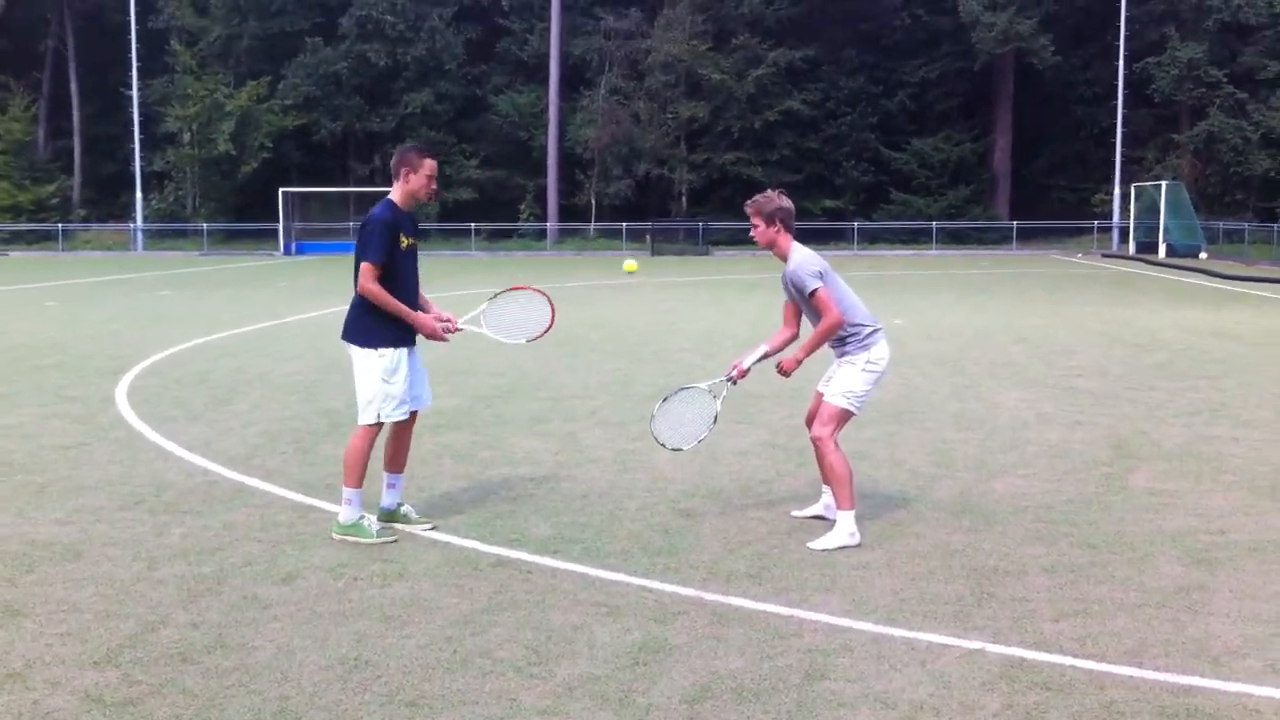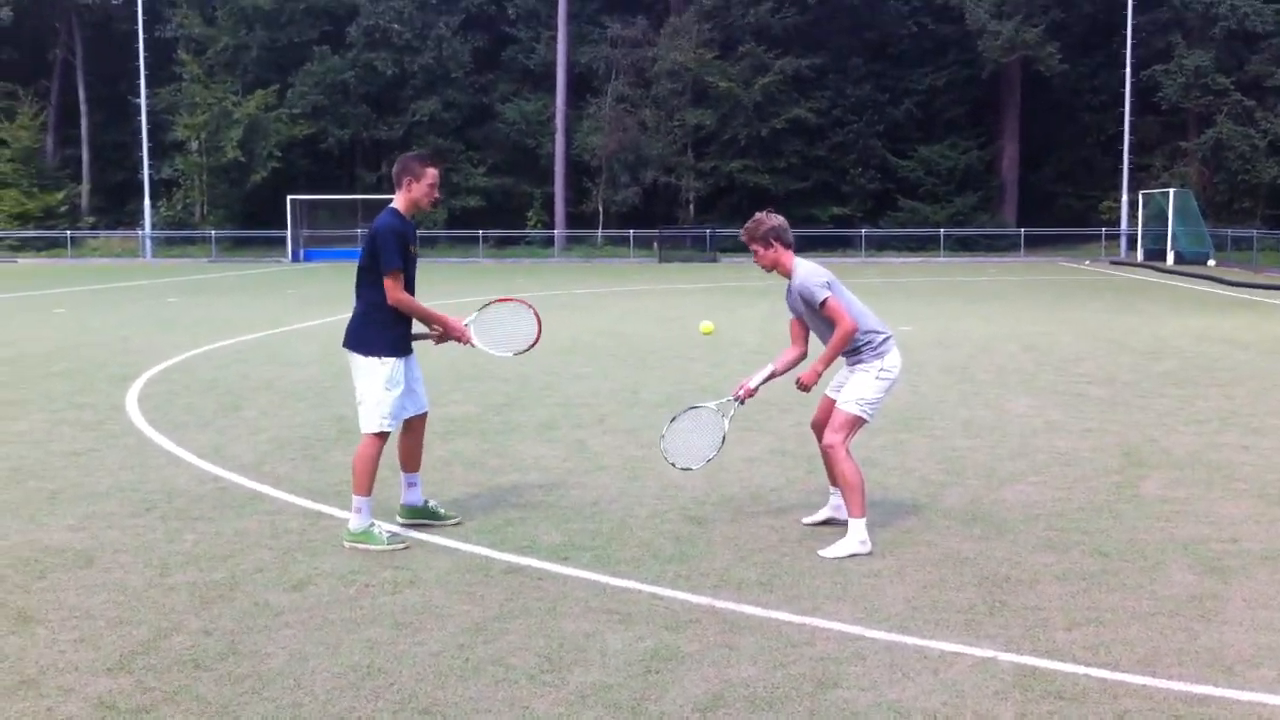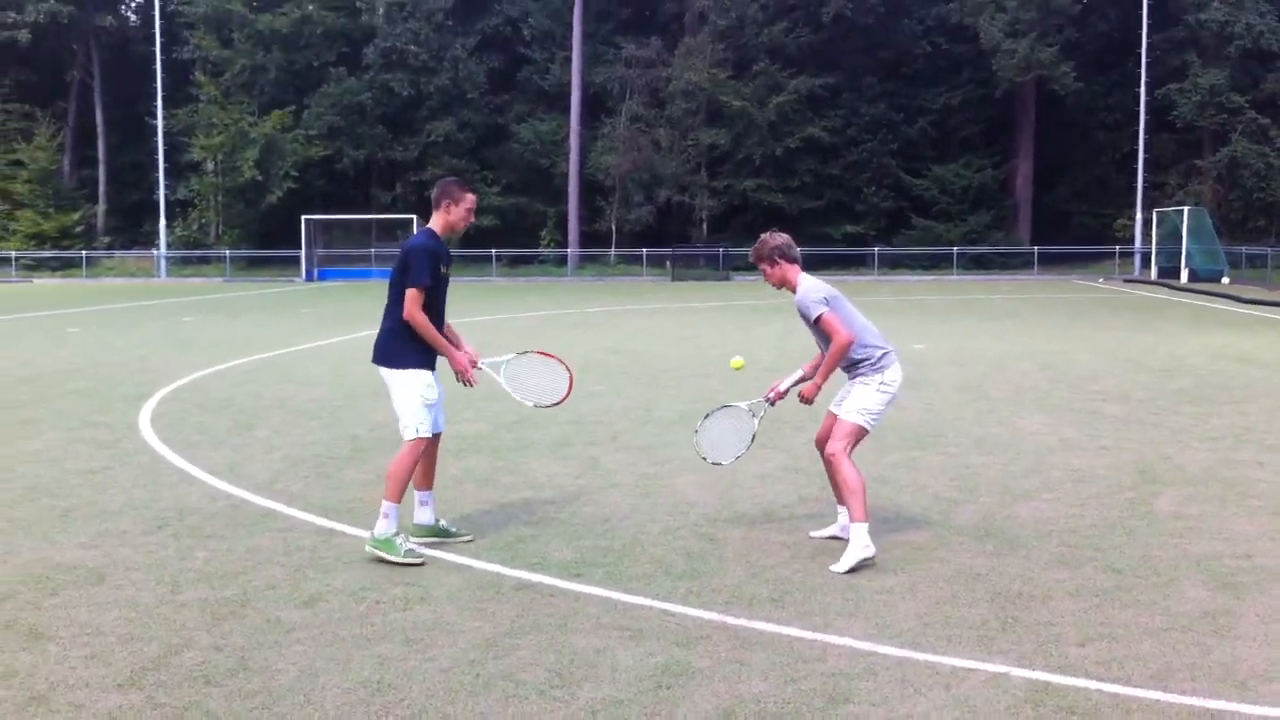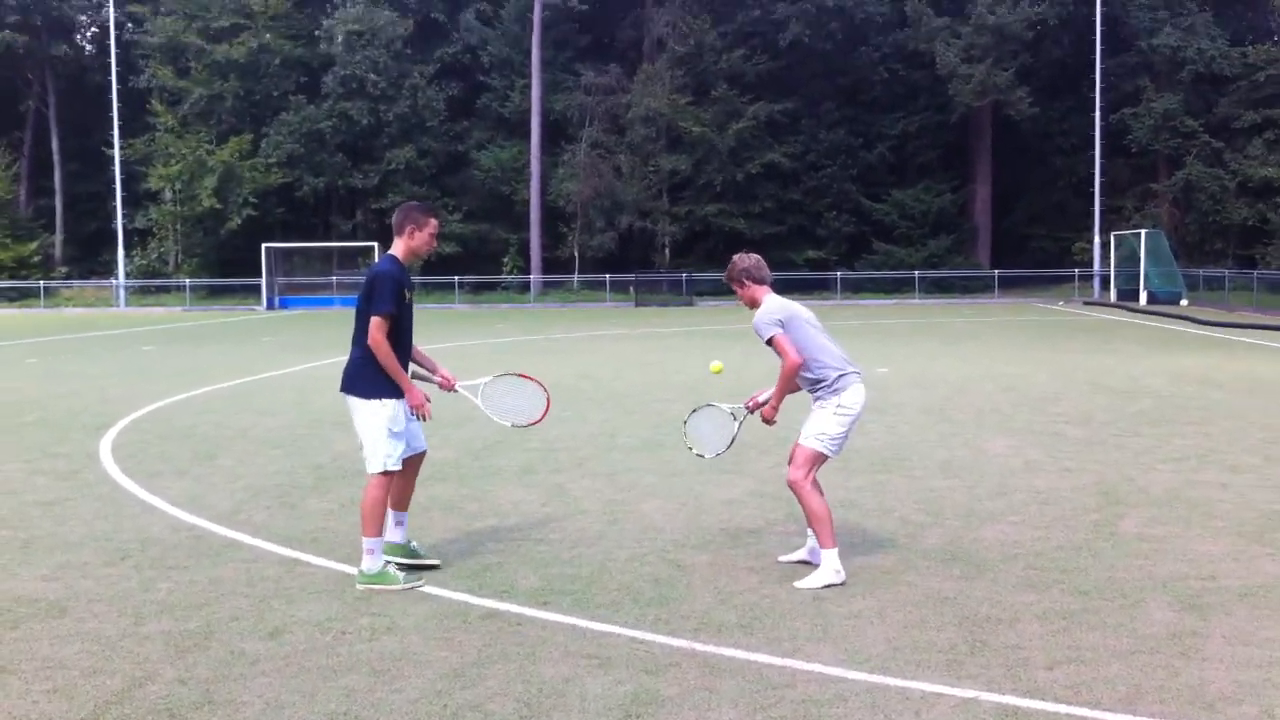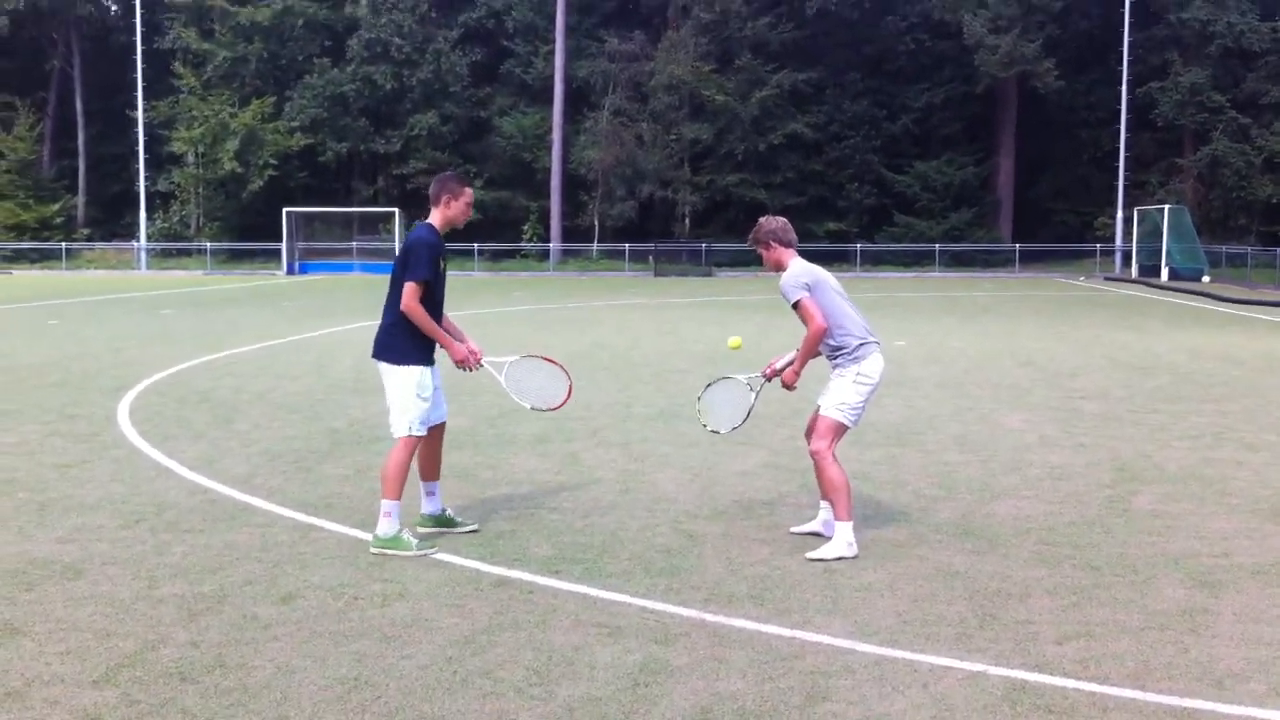
dt=0.4s
person 1, frame 1
left shoulder: (408, 220)
right shoulder: (381, 219)
right elbow: (367, 286)
left wrist: (433, 314)
right wrist: (417, 320)
left hip: (400, 340)
right hip: (374, 339)
left knee: (406, 417)
right knee: (372, 423)
left ankle: (390, 505)
right ankle: (348, 517)
person 1, frame 2
left shoulder: (405, 226)
right shoulder: (388, 227)
right elbow: (395, 296)
left wrist: (431, 326)
right wrist: (444, 322)
left hip: (397, 345)
right hip: (375, 346)
left knee: (415, 417)
right knee: (377, 431)
left ankle: (412, 502)
right ankle: (358, 525)
person 1, frame 3
left shoulder: (439, 249)
right shoulder: (421, 247)
right elbow: (412, 312)
left wrist: (460, 346)
right wrist: (452, 355)
left hip: (421, 359)
right hip: (403, 359)
left knee: (431, 437)
right knee: (417, 440)
left ankle: (425, 520)
right ankle: (384, 532)
person 1, frame 4
left shoulder: (398, 273)
right shoulder: (386, 273)
right elbow: (376, 339)
left wrist: (435, 369)
right wrist: (410, 388)
left hip: (387, 389)
right hip: (372, 389)
left knee: (413, 454)
right knee: (383, 471)
left ankle: (396, 543)
right ankle: (371, 565)
person 1, frame 5
left shoulder: (434, 242)
right shoulder: (423, 241)
right elbow: (409, 304)
left wrist: (464, 341)
right wrist: (451, 345)
left hip: (419, 354)
right hip: (402, 354)
left knee: (434, 427)
right knee: (409, 436)
left ankle: (432, 511)
right ankle: (387, 530)
person 2, frame 1
left shoulder: (800, 265)
right shoulder: (790, 271)
left elbow: (834, 318)
right elbow: (789, 329)
left wrist: (798, 357)
right wrist: (750, 359)
left hip: (864, 351)
right hip: (851, 352)
left knee: (823, 434)
right knee: (814, 422)
left ankle: (847, 527)
right ankle: (830, 501)
person 2, frame 2
left shoulder: (806, 279)
right shoulder: (794, 288)
left elbow: (848, 324)
right elbow: (798, 349)
left wrist: (817, 370)
right wrist: (758, 379)
left hip: (876, 360)
right hip: (860, 360)
left knee: (834, 441)
right knee: (820, 426)
left ankle: (858, 535)
right ankle: (839, 503)
person 2, frame 3
left shoulder: (806, 294)
right shoulder: (810, 290)
left elbow: (843, 338)
right elbow: (828, 353)
left wrist: (817, 382)
right wrist: (788, 383)
left hip: (876, 374)
right hip: (865, 374)
left knee: (836, 450)
right knee: (824, 442)
left ankle: (861, 541)
right ankle: (846, 522)
person 2, frame 4
left shoulder: (764, 315)
right shoulder: (787, 307)
left elbow: (793, 361)
left wrist: (774, 404)
right wrist: (770, 395)
left hip: (837, 396)
right hip: (842, 391)
left knee: (798, 477)
right knee: (798, 466)
left ankle: (832, 565)
right ankle: (815, 547)
person 2, frame 5
left shoulder: (791, 278)
right shoulder: (810, 271)
left elbow: (819, 326)
left wrist: (795, 369)
right wrist: (786, 361)
left hip: (856, 366)
right hip: (856, 362)
left knee: (821, 448)
right knee: (814, 435)
left ankle: (845, 539)
right ankle: (828, 517)
